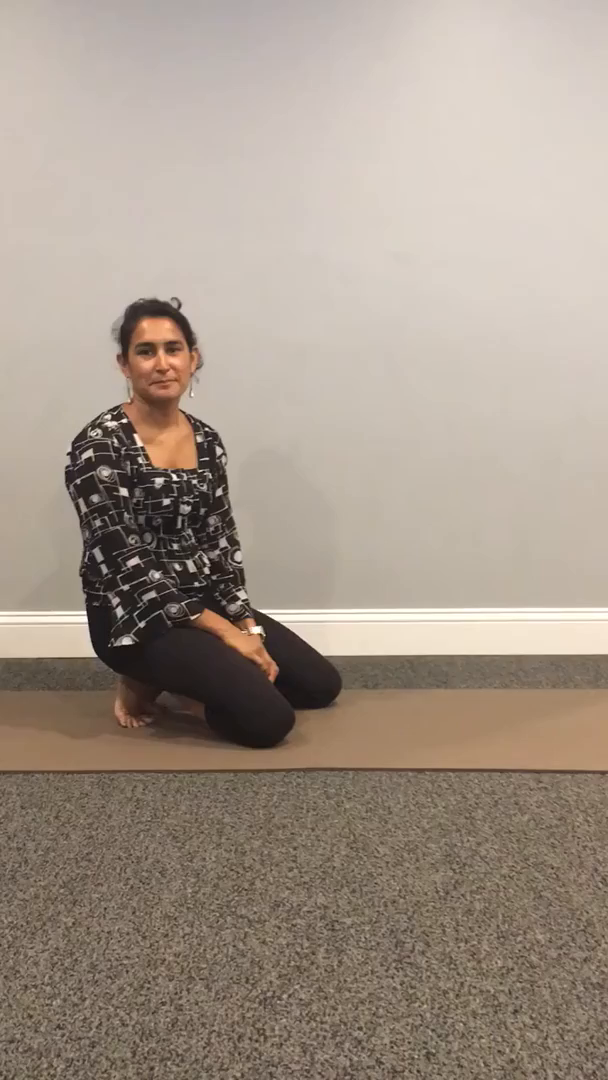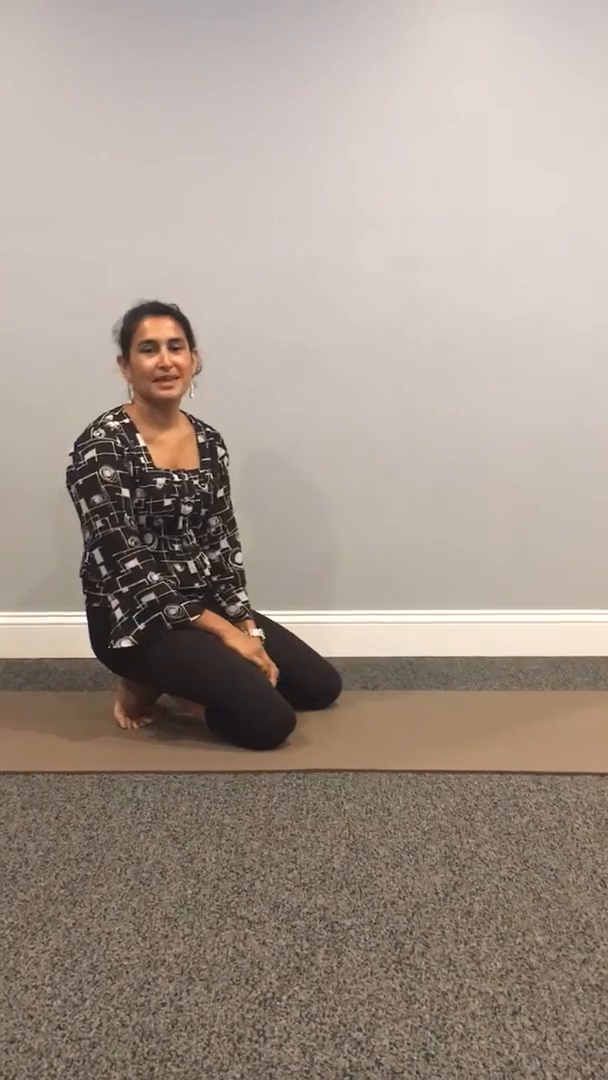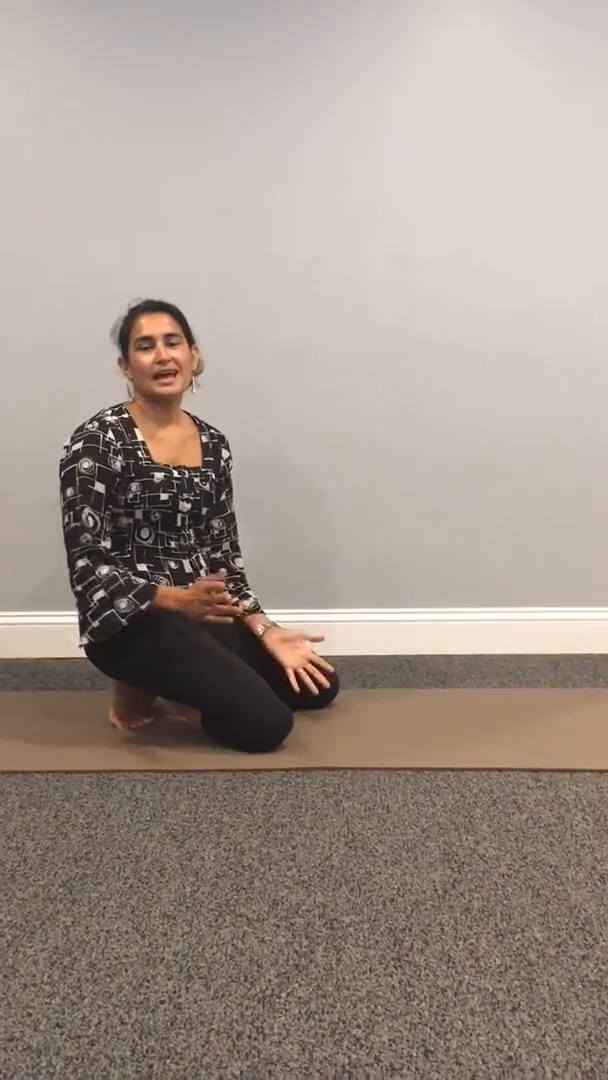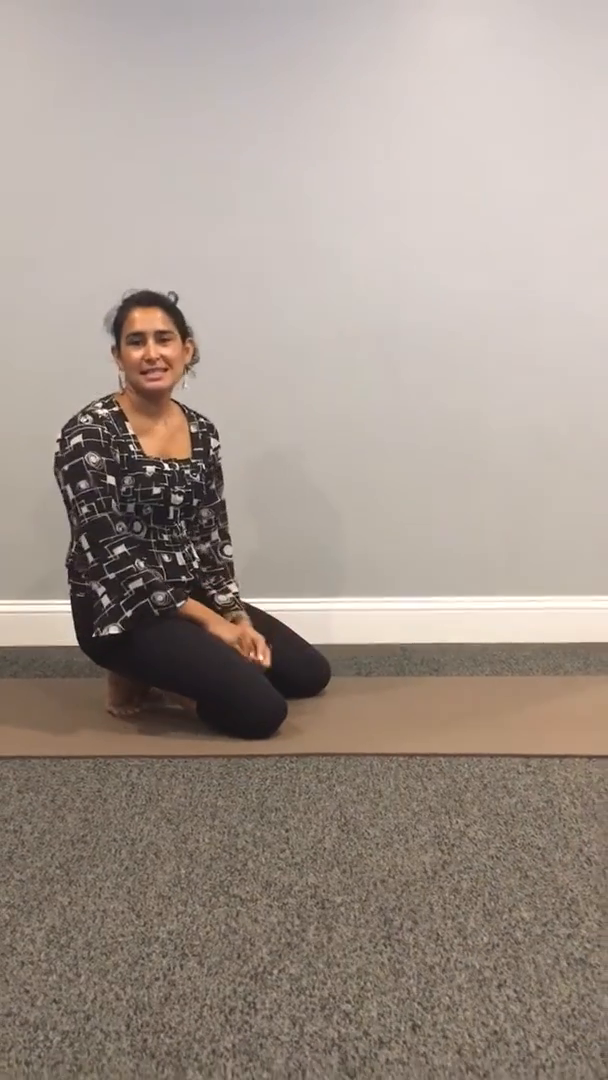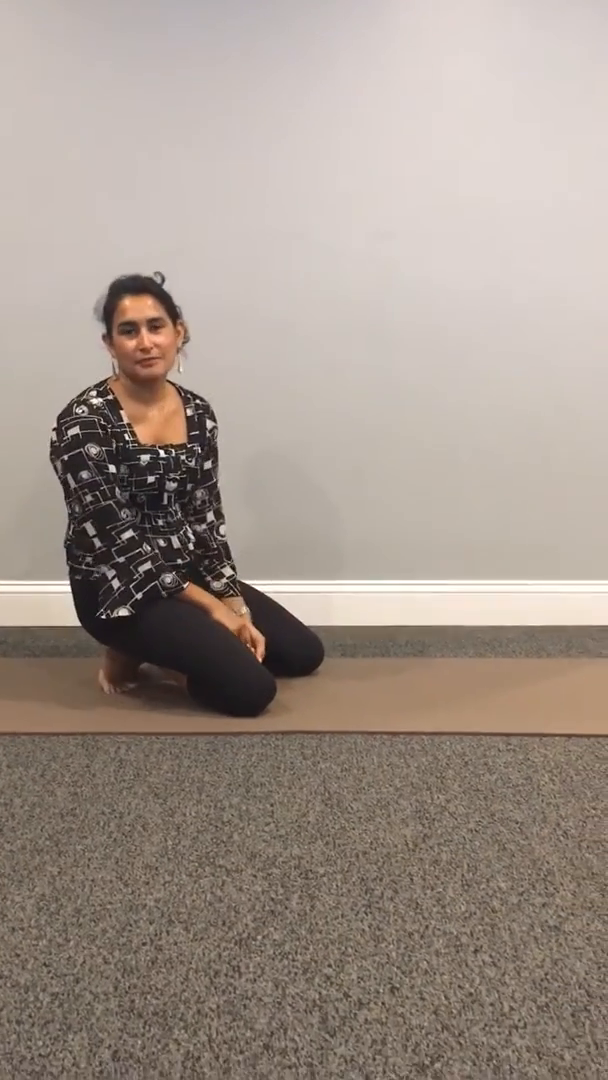
dt=0.5s
person 1, frame 1
left shoulder: (206, 440)
right shoulder: (99, 445)
left elbow: (222, 545)
right elbow: (126, 566)
left wrist: (248, 627)
right wrist: (224, 632)
left hip: (202, 602)
right hip: (134, 617)
left knee: (321, 685)
right knee: (269, 718)
left ankle: (175, 677)
right ankle: (145, 683)
person 1, frame 2
left shoulder: (208, 442)
right shoulder: (102, 446)
left elbow: (222, 545)
right elbow: (124, 566)
left wrist: (248, 629)
right wrist: (226, 633)
left hip: (202, 603)
right hip: (136, 618)
left knee: (321, 685)
right knee: (270, 720)
left ankle: (177, 678)
right ankle: (145, 684)
person 1, frame 3
left shoulder: (212, 443)
right shoulder: (96, 441)
left elbow: (222, 550)
right elbow: (86, 563)
left wrist: (263, 628)
right wrist: (177, 598)
left hip: (195, 608)
right hip: (130, 621)
left knee: (318, 686)
right knee: (266, 723)
left ankle: (169, 681)
right ankle: (141, 686)
person 1, frame 4
left shoulder: (201, 432)
right shoulder: (89, 434)
left elbow: (211, 538)
right elbow: (110, 556)
left wrist: (236, 618)
right wrist: (208, 620)
left hip: (189, 595)
right hip: (123, 611)
left knee: (310, 674)
right knee: (262, 710)
left ankle: (170, 672)
right ankle: (138, 676)
person 1, frame 5
left shoulder: (197, 412)
right shoulder: (83, 423)
left elbow: (207, 518)
right elbow: (116, 541)
left wrist: (236, 606)
right wrist: (211, 608)
left hip: (185, 573)
right hip: (117, 589)
left knee: (304, 654)
right knee: (250, 688)
left ankle: (159, 647)
right ankle: (132, 652)
